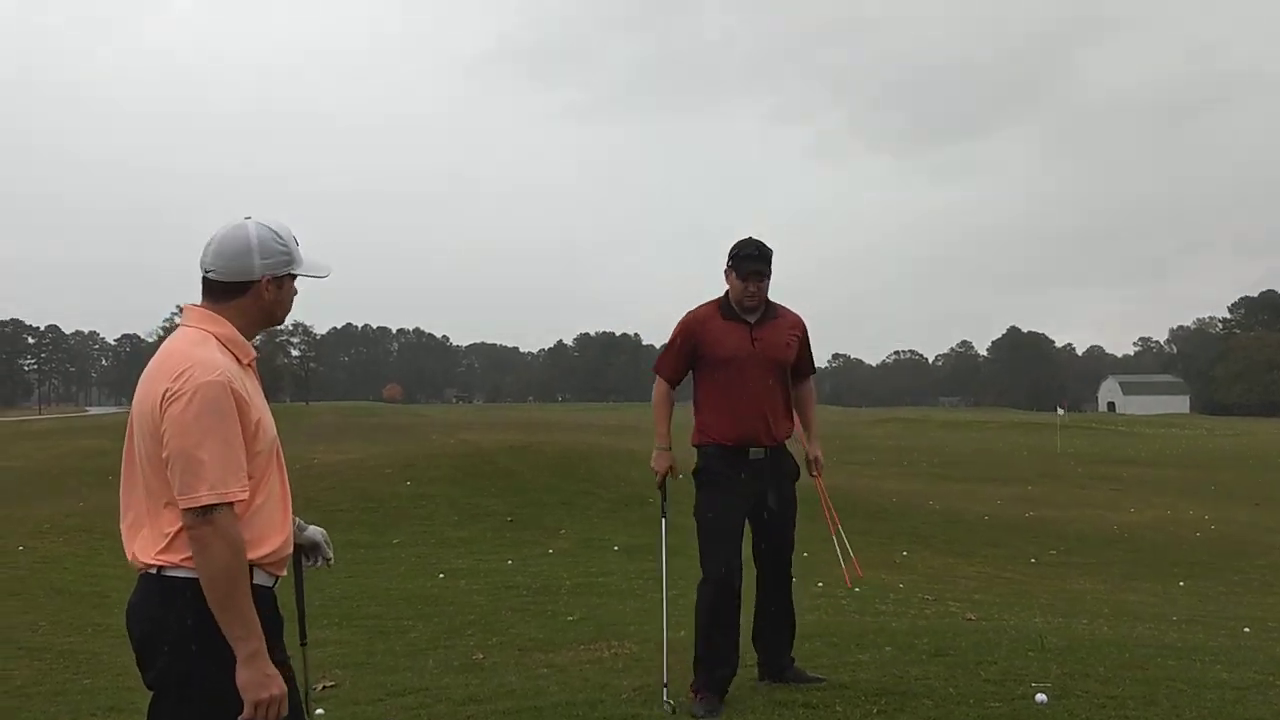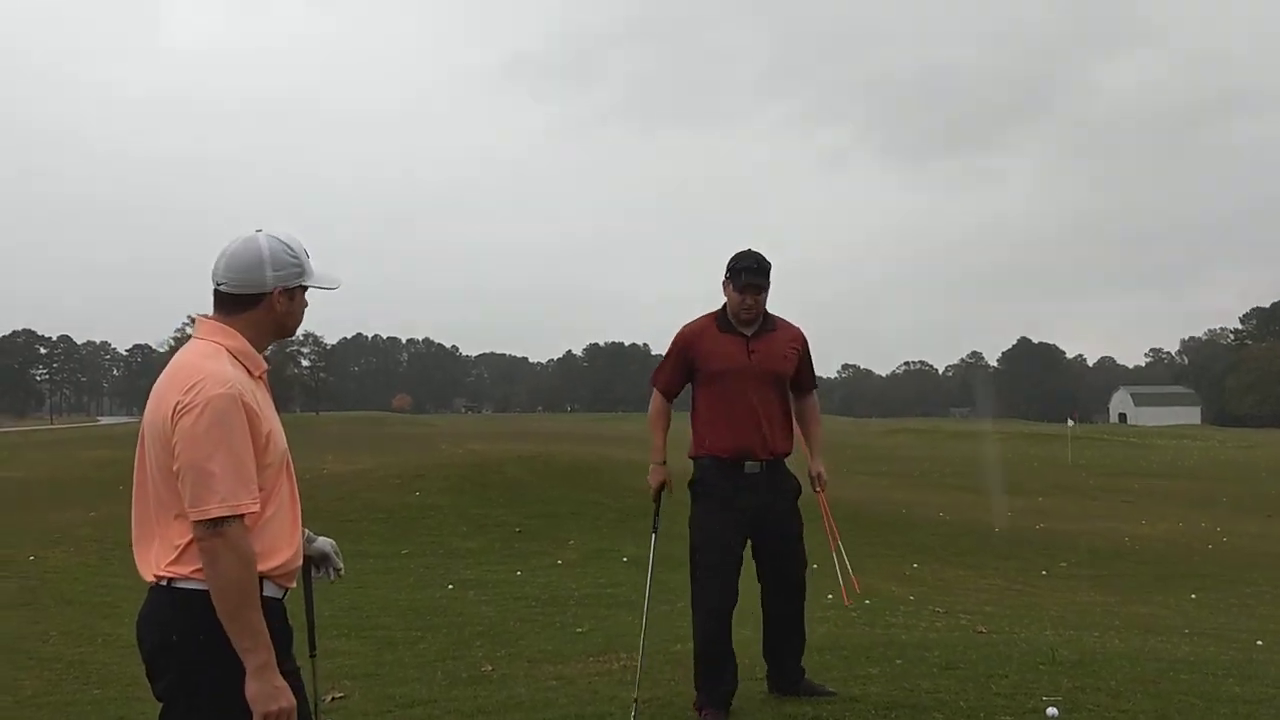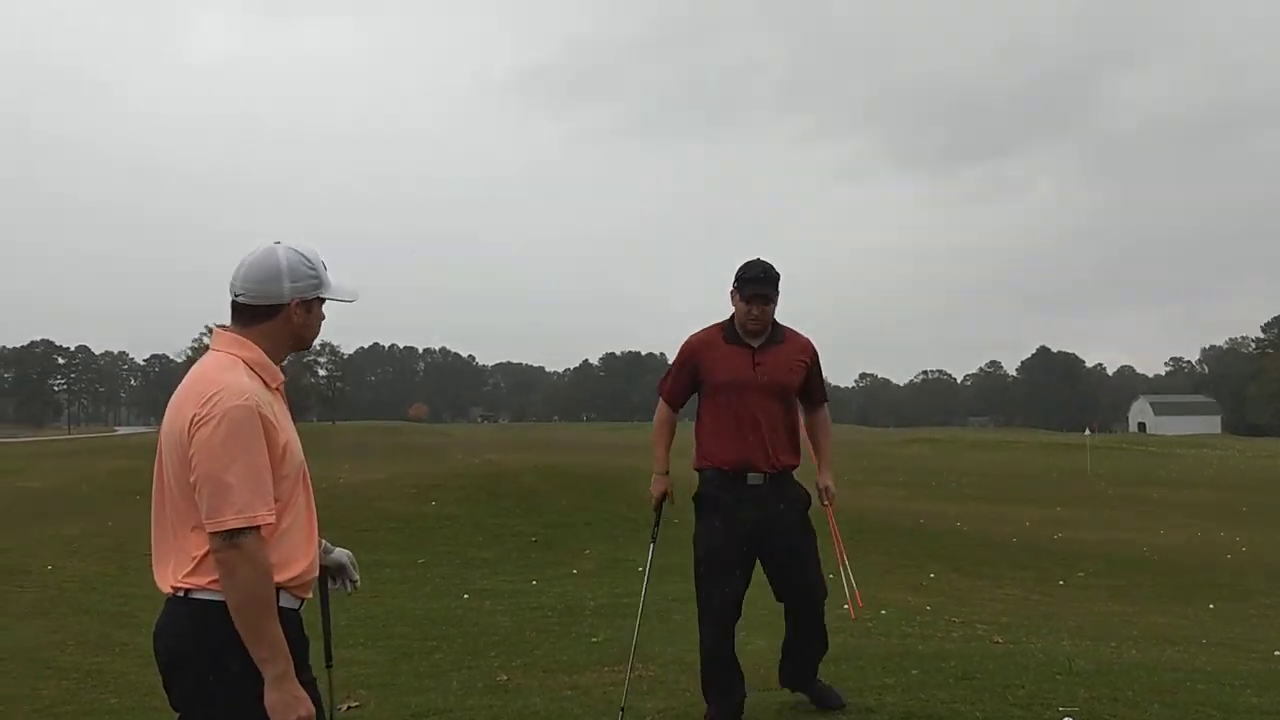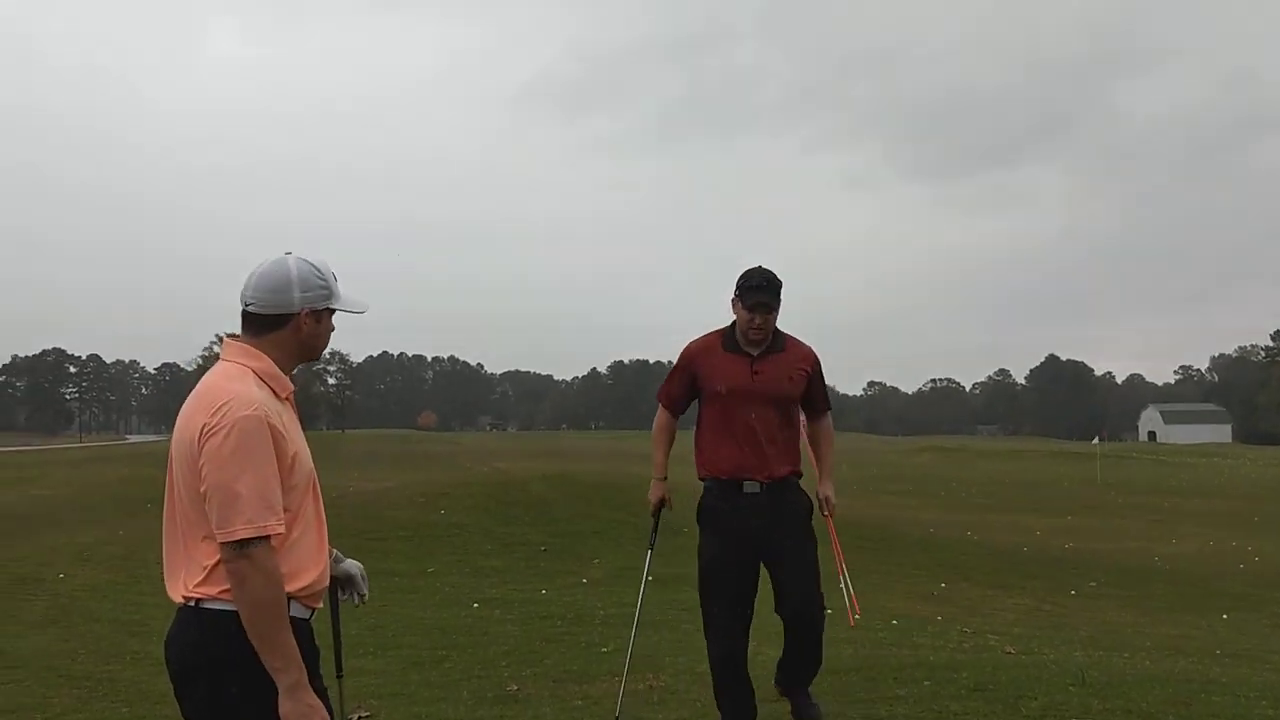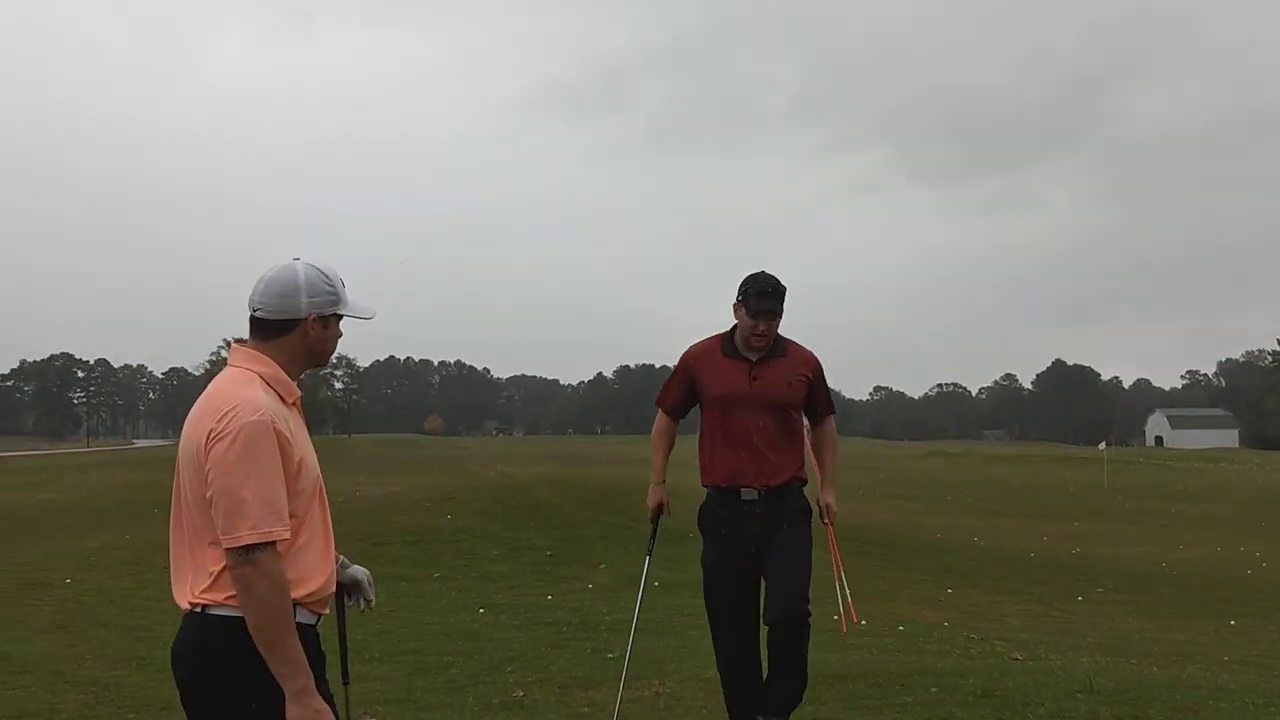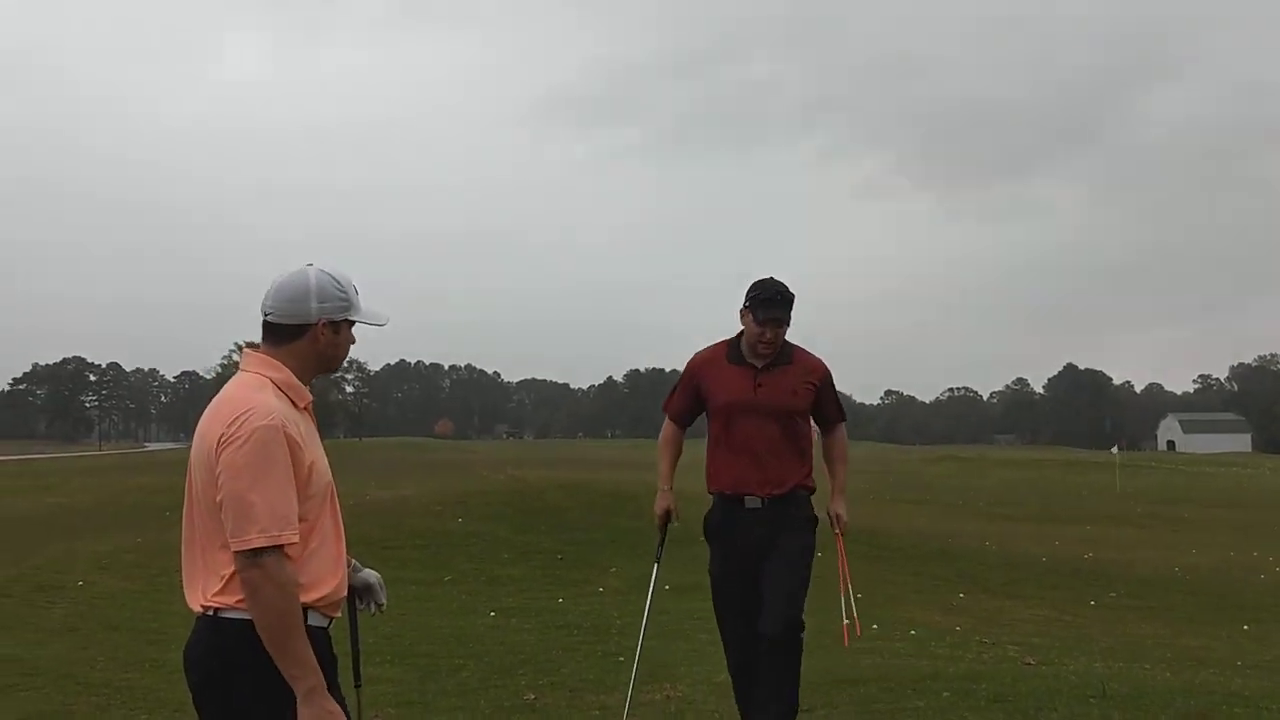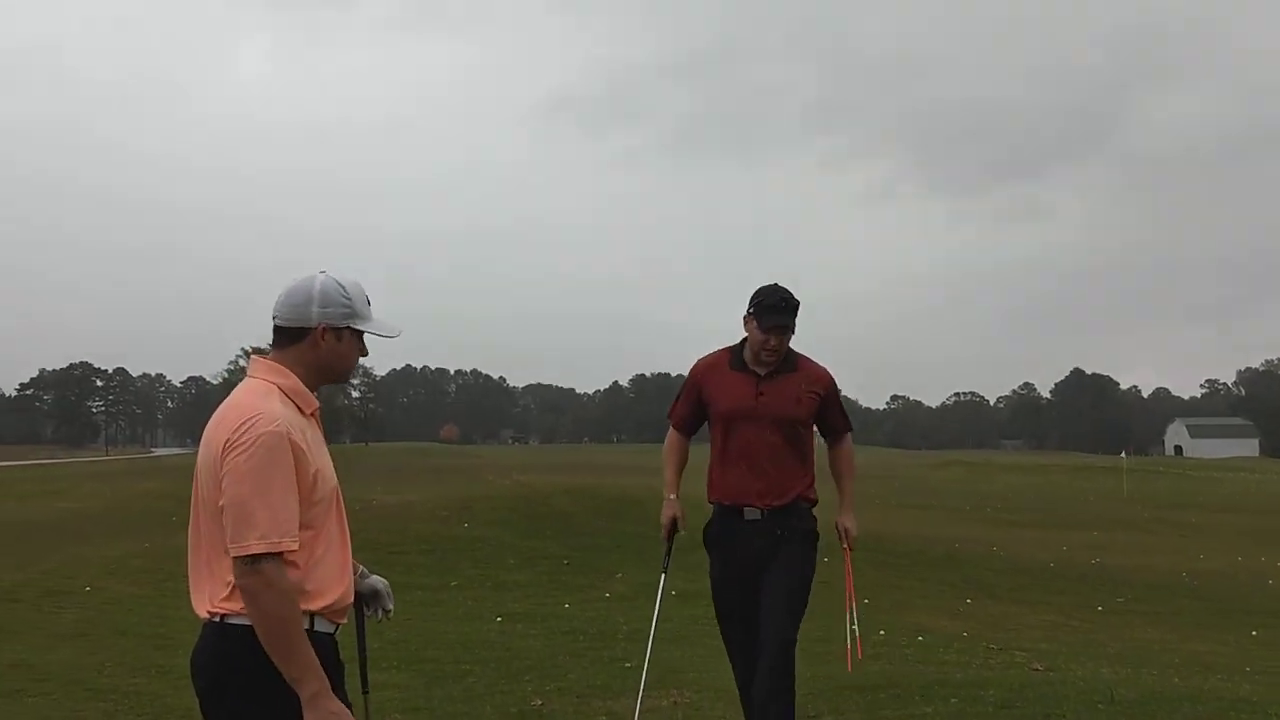
dt=0.1s
person 1, frame 1
left shoulder: (216, 358)
right shoulder: (206, 374)
right elbow: (207, 522)
left wrist: (289, 526)
right wrist: (250, 655)
left hip: (227, 601)
right hip: (202, 613)
person 1, frame 2
left shoulder: (226, 370)
right shoulder: (216, 386)
right elbow: (218, 535)
left wrist: (299, 538)
right wrist: (259, 667)
left hip: (237, 610)
right hip: (213, 623)
person 1, frame 3
left shoulder: (244, 383)
right shoulder: (234, 398)
right elbow: (235, 546)
left wrist: (317, 549)
right wrist: (279, 677)
left hip: (251, 624)
right hip: (229, 634)
person 1, frame 4
left shoulder: (254, 392)
right shoulder: (243, 408)
right elbow: (246, 556)
left wrist: (328, 559)
left hip: (261, 632)
right hip: (241, 642)
person 1, frame 5
left shoulder: (263, 399)
right shoulder: (250, 413)
right elbow: (250, 562)
left wrist: (336, 565)
left hip: (271, 638)
right hip: (246, 649)
person 1, frame 6
left shoulder: (275, 404)
right shoulder: (261, 418)
right elbow: (259, 566)
left wrist: (348, 569)
left hip: (279, 640)
right hip: (259, 653)
person 1, frame 7
left shoulder: (285, 410)
right shoulder: (265, 423)
right elbow: (257, 572)
left wrist: (353, 574)
left hip: (289, 648)
right hip: (265, 660)
person 2, frame 1
left shoulder: (791, 325)
right shoulder: (697, 324)
left elbow: (802, 382)
right elbow: (665, 383)
left wrist: (812, 440)
right wrist: (663, 447)
left hip: (774, 463)
right hip: (721, 467)
left knee: (776, 568)
right knee: (720, 575)
left ankle: (775, 661)
person 2, frame 2
left shoulder: (792, 338)
right shoulder: (695, 336)
left elbow: (805, 396)
right elbow: (661, 396)
left wrist: (815, 455)
right wrist: (657, 461)
left hip: (774, 478)
right hip: (718, 481)
left knee: (787, 581)
right knee: (714, 592)
left ankle: (786, 673)
person 2, frame 3
left shoulder: (801, 349)
right shoulder: (701, 347)
left elbow: (815, 409)
right elbow: (667, 407)
left wrist: (824, 470)
right wrist: (660, 472)
left hip: (780, 491)
right hip: (721, 493)
left knee: (807, 592)
right knee: (718, 608)
left ankle: (804, 675)
person 2, frame 4
left shoulder: (802, 357)
right shoulder: (700, 353)
left elbow: (819, 416)
right elbow: (667, 412)
left wrist: (826, 479)
right wrist: (659, 477)
left hip: (784, 499)
right hip: (724, 502)
left knee: (805, 606)
right knee: (725, 620)
person 2, frame 5
left shoulder: (804, 363)
right shoulder: (699, 359)
left elbow: (822, 422)
right elbow: (667, 417)
left wrist: (827, 486)
right wrist: (657, 481)
left hip: (784, 507)
right hip: (724, 509)
left knee: (788, 614)
right knee: (731, 626)
person 2, frame 6
left shoulder: (812, 370)
right shoulder: (705, 365)
left elbow: (833, 429)
right elbow: (674, 424)
left wrist: (838, 495)
right wrist: (665, 488)
left hip: (789, 515)
right hip: (730, 516)
left knee: (782, 623)
right knee: (740, 633)
person 2, frame 7
left shoulder: (816, 380)
right shoulder: (707, 372)
left elbow: (840, 439)
right elbow: (678, 433)
left wrist: (846, 508)
right wrist: (671, 496)
left hip: (790, 528)
right hip: (729, 527)
left knee: (777, 644)
right knee: (744, 645)
